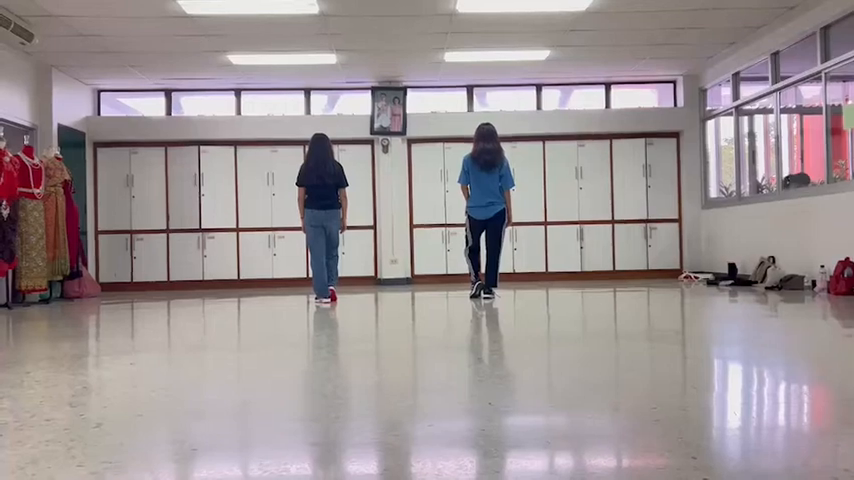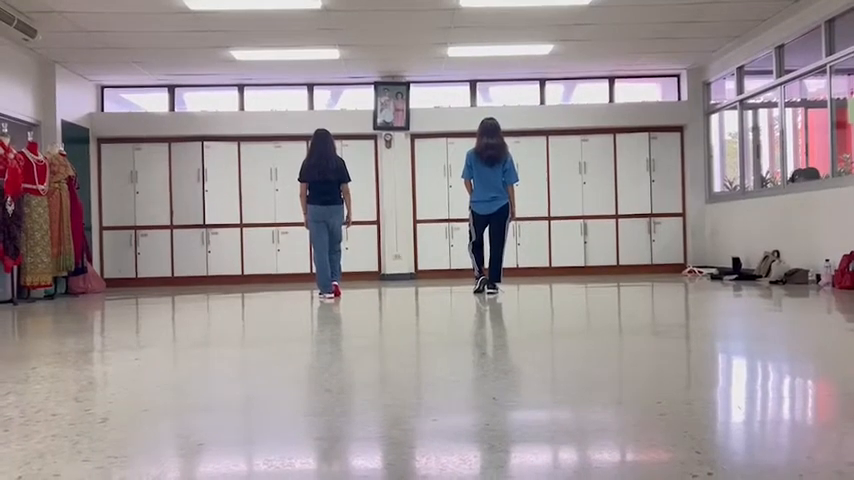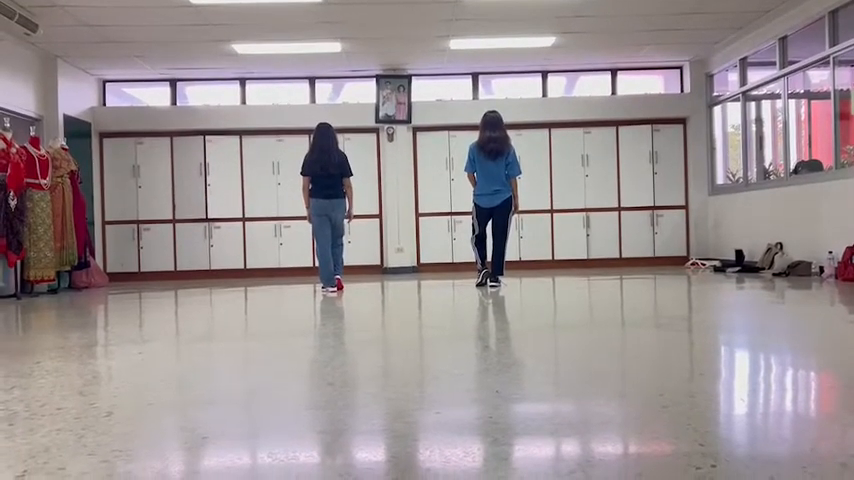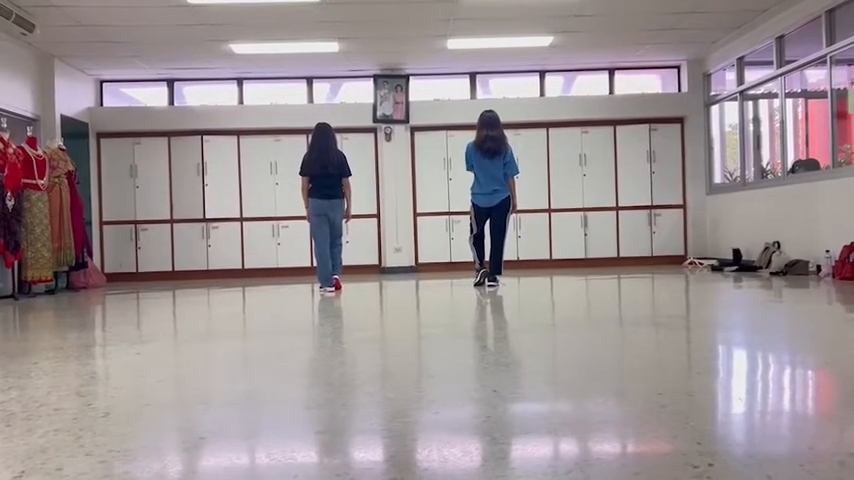
dt=1s
person 1, frame 1
left shoulder: (469, 160)
right shoulder: (501, 161)
left elbow: (464, 186)
right elbow: (506, 189)
right wrist: (509, 212)
left hip: (475, 212)
right hip: (497, 212)
left knee: (472, 248)
right knee: (493, 251)
left ankle: (476, 280)
right ankle: (489, 288)
person 1, frame 2
left shoulder: (472, 155)
right shoulder: (504, 155)
left elbow: (467, 181)
right elbow: (509, 184)
right wrist: (513, 207)
left hip: (478, 207)
right hip: (500, 207)
left knee: (475, 243)
right knee: (497, 246)
left ankle: (480, 275)
right ankle: (492, 283)
person 1, frame 3
left shoulder: (475, 148)
right shoulder: (507, 148)
left elbow: (470, 174)
right elbow: (512, 177)
right wrist: (516, 198)
left hip: (481, 200)
right hip: (503, 200)
left knee: (478, 236)
right knee: (499, 239)
left ankle: (482, 268)
right ankle: (495, 276)
person 1, frame 4
left shoulder: (472, 148)
right shoulder: (505, 148)
right elbow: (510, 176)
right wrist: (514, 199)
left hip: (480, 200)
right hip: (502, 199)
left knee: (476, 235)
right knee: (497, 238)
left ankle: (481, 268)
right ankle: (492, 275)
person 2, frame 1
left shoulder: (305, 169)
right shoulder: (336, 167)
left elbow: (301, 197)
right elbow: (343, 196)
left wrist: (302, 218)
right wrist: (344, 218)
left hip: (312, 214)
right hip: (333, 214)
left knee: (317, 255)
right knee: (332, 252)
left ankle: (323, 294)
right ankle: (331, 285)
person 2, frame 2
left shoulder: (308, 164)
right shoulder: (338, 162)
left elbow: (303, 192)
right elbow: (345, 191)
left wrist: (305, 214)
right wrist: (349, 212)
left hip: (315, 210)
right hip: (335, 209)
left knee: (320, 250)
right knee: (334, 247)
left ankle: (326, 289)
right ankle: (335, 281)
person 2, frame 3
left shoulder: (310, 158)
right shoulder: (340, 157)
left elbow: (305, 186)
right elbow: (347, 185)
left wrist: (308, 208)
right wrist: (350, 207)
left hip: (318, 203)
right hip: (338, 203)
left knee: (323, 243)
right knee: (337, 241)
left ankle: (329, 282)
right ankle: (337, 275)
person 2, frame 4
left shoulder: (309, 158)
right shoulder: (339, 156)
left elbow: (305, 186)
right elbow: (346, 184)
left wrist: (307, 208)
right wrist: (349, 207)
left hip: (316, 203)
right hip: (336, 203)
left knee: (321, 243)
right knee: (336, 241)
left ankle: (327, 282)
right ankle: (335, 274)
